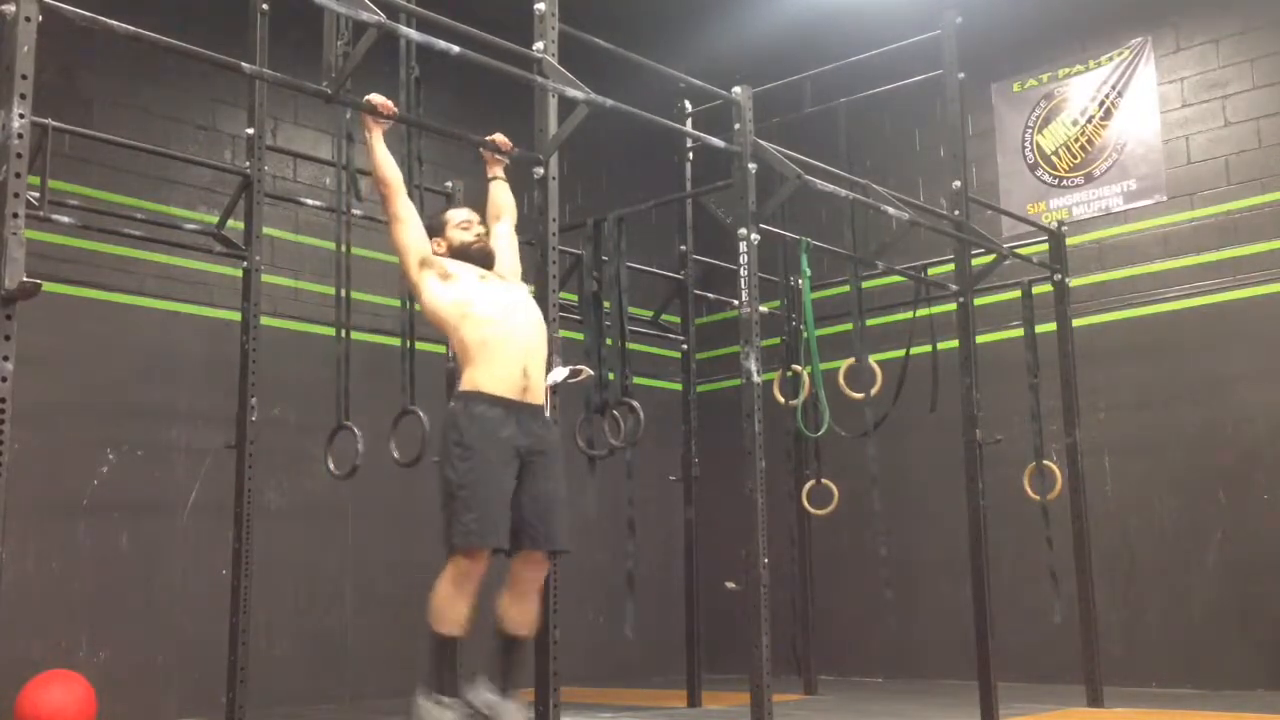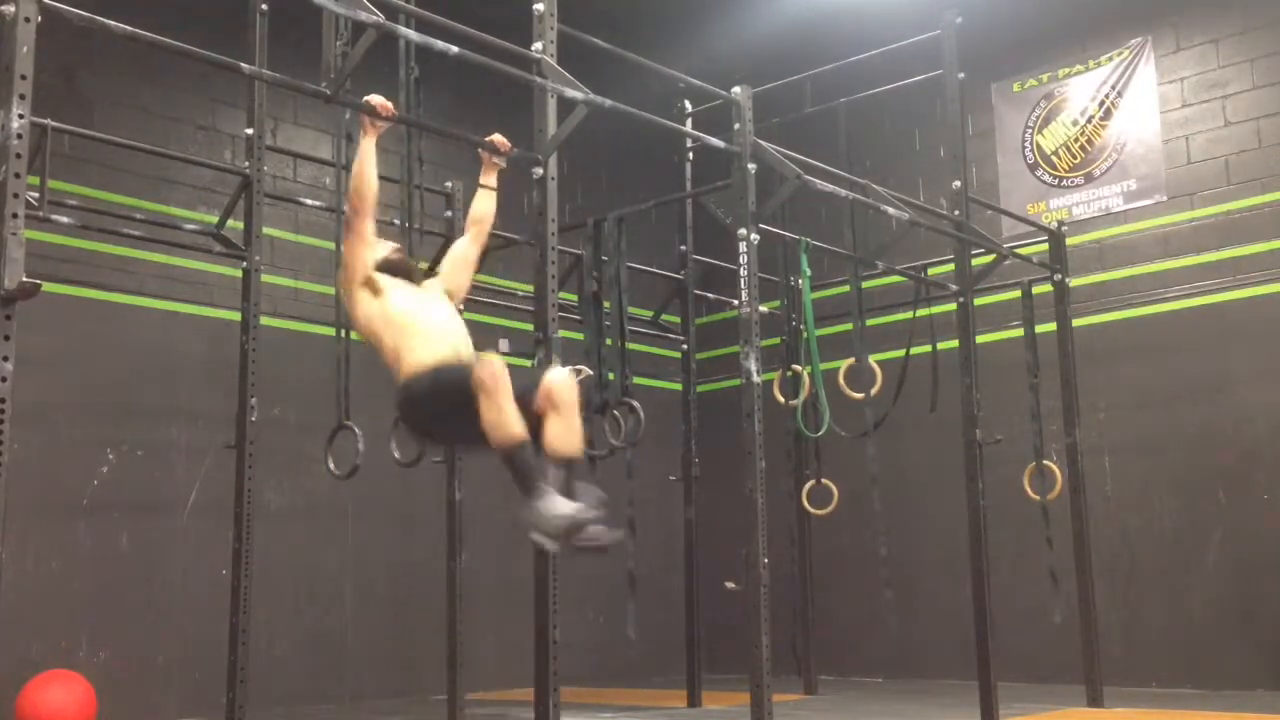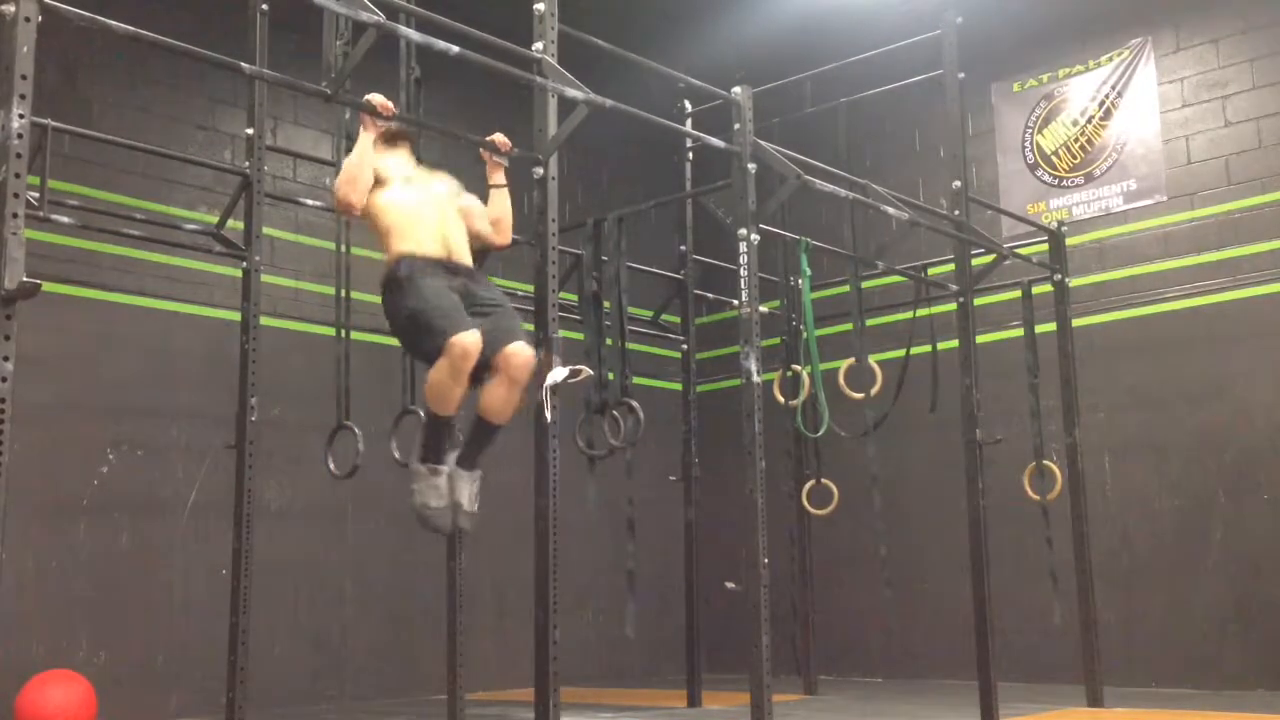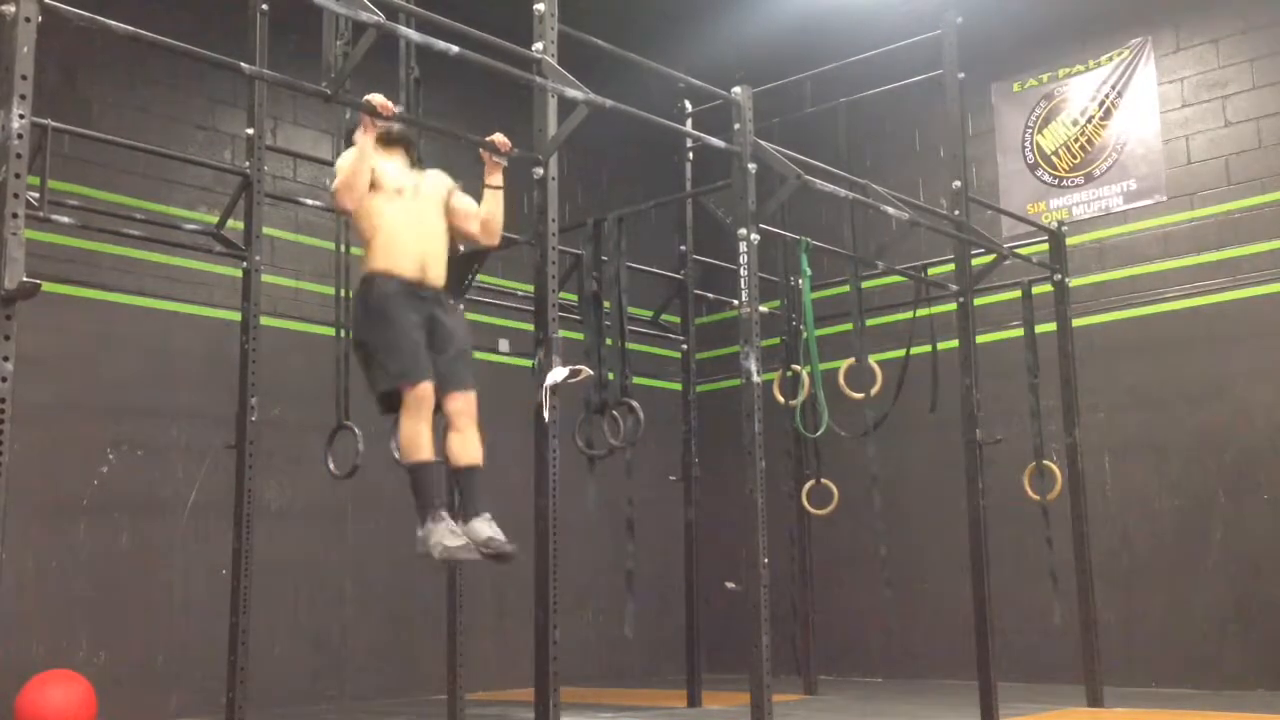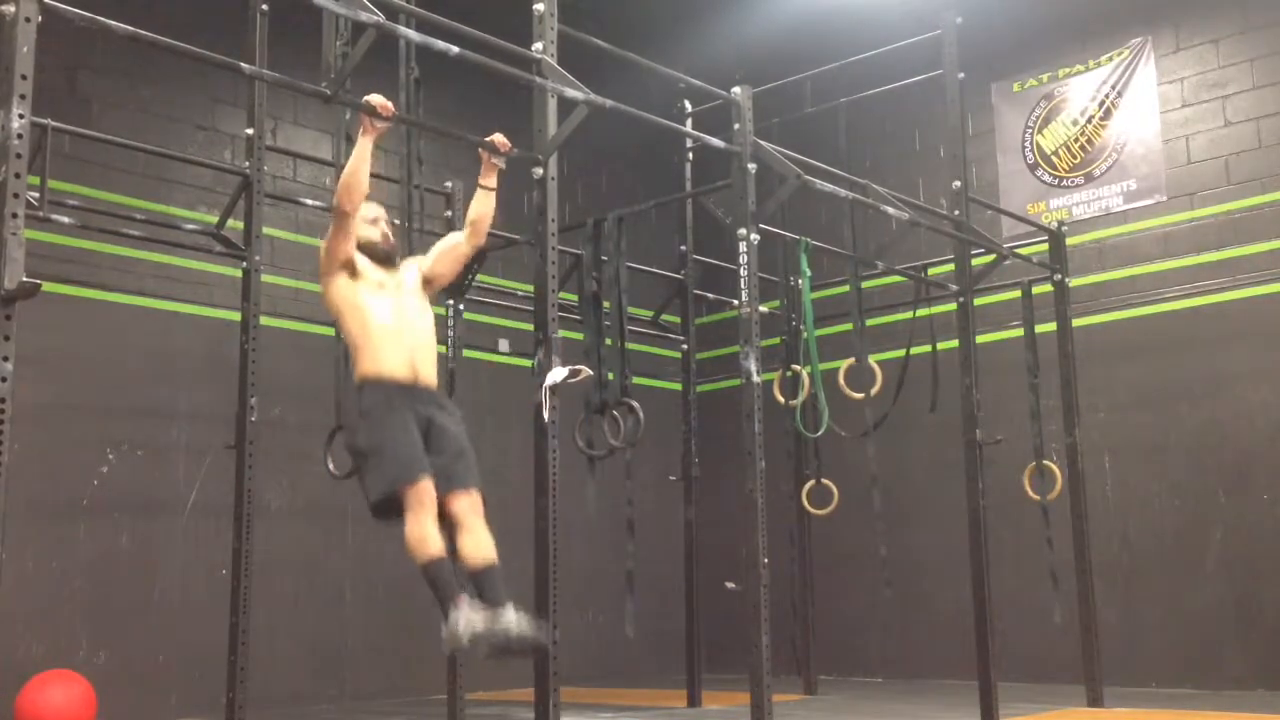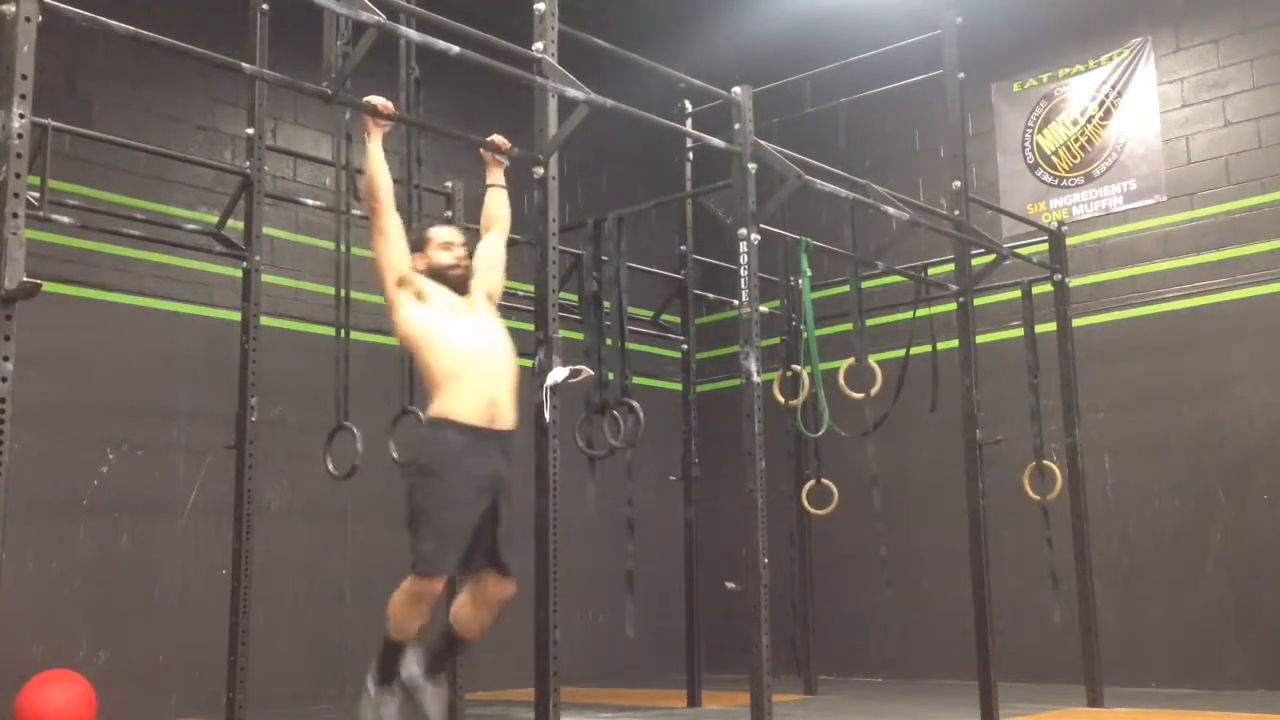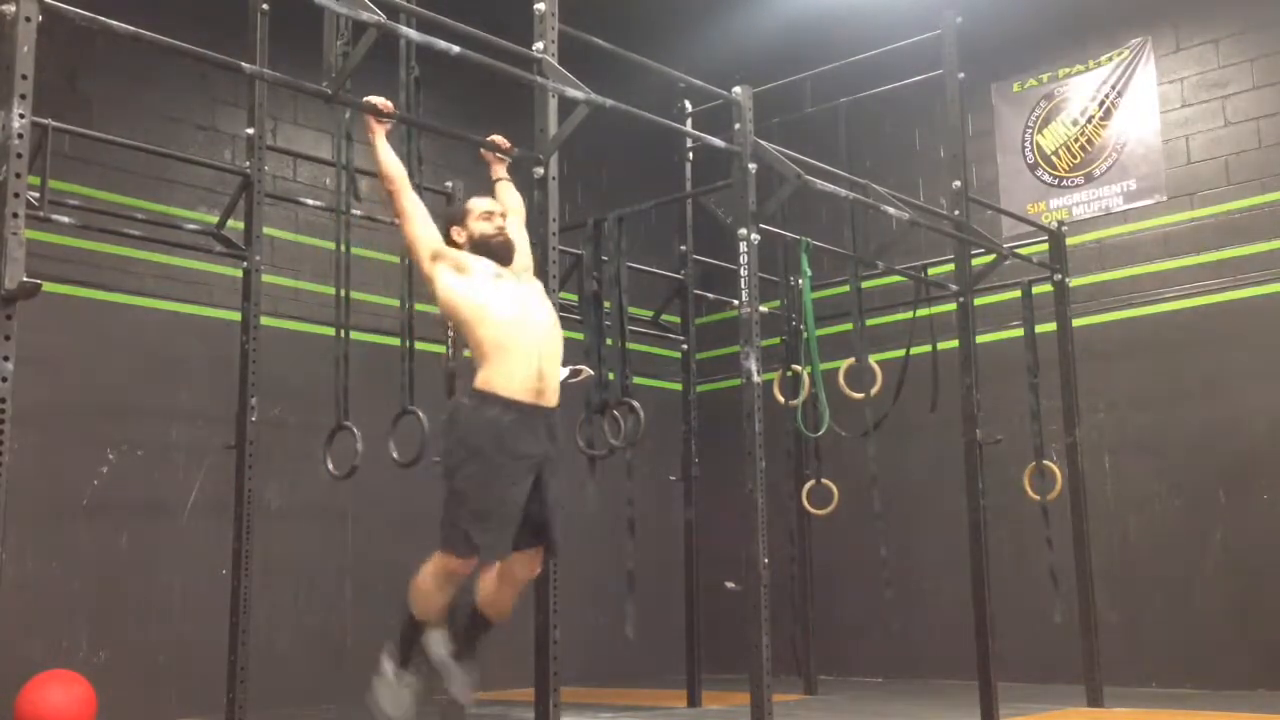
dt=0.3s
person 1, frame 1
left shoulder: (507, 275)
right shoulder: (425, 267)
left elbow: (506, 220)
right elbow: (395, 195)
left wrist: (495, 171)
right wrist: (375, 135)
left hip: (534, 426)
right hip: (477, 419)
left knee: (533, 566)
right knee: (470, 560)
person 1, frame 2
left shoulder: (435, 292)
right shoulder: (366, 289)
left elbow: (474, 234)
right elbow: (362, 210)
left wrist: (489, 172)
right wrist: (369, 137)
left hip: (469, 402)
right hip: (429, 392)
left knee: (560, 386)
right knee: (491, 370)
left ankle: (565, 505)
right ankle: (542, 498)
person 1, frame 3
left shoulder: (444, 182)
right shoulder: (371, 165)
left elbow: (499, 235)
right elbow: (348, 200)
left wrist: (496, 173)
right wrist: (368, 132)
left hip: (468, 279)
right hip: (417, 276)
left knee: (518, 359)
right knee: (464, 347)
left ankle: (466, 464)
right ankle: (431, 462)
person 1, frame 4
left shoulder: (436, 181)
right shoulder: (360, 161)
left elbow: (488, 233)
right elbow: (346, 200)
left wrist: (493, 175)
right wrist: (369, 131)
left hip: (437, 302)
right hip: (388, 296)
left knee: (462, 408)
right knee: (419, 397)
left ankle: (474, 518)
right ankle: (433, 520)
person 1, frame 5
left shoulder: (417, 273)
right shoulder: (343, 271)
left elbow: (474, 233)
right elbow: (345, 206)
left wrist: (488, 174)
right wrist: (367, 138)
left hip: (432, 401)
right hip: (381, 400)
left knee: (468, 506)
right knee: (421, 498)
left ankle: (499, 615)
right ankle: (457, 613)
person 1, frame 6
left shoulder: (481, 297)
right shoulder: (411, 294)
left elbow: (495, 230)
right elbow: (382, 211)
left wrist: (495, 172)
right wrist: (375, 138)
left hip: (499, 451)
right hip: (447, 447)
left knee: (495, 586)
right knee: (428, 580)
left ankle: (427, 667)
person 1, frame 7
left shoulder: (521, 271)
right shoulder: (446, 263)
left elbow: (518, 212)
right elbow: (403, 193)
left wrist: (498, 168)
right wrist: (378, 136)
left hip: (541, 425)
right hip: (491, 418)
left knee: (522, 563)
right knee: (459, 557)
left ankle: (453, 647)
right ankle: (401, 660)
